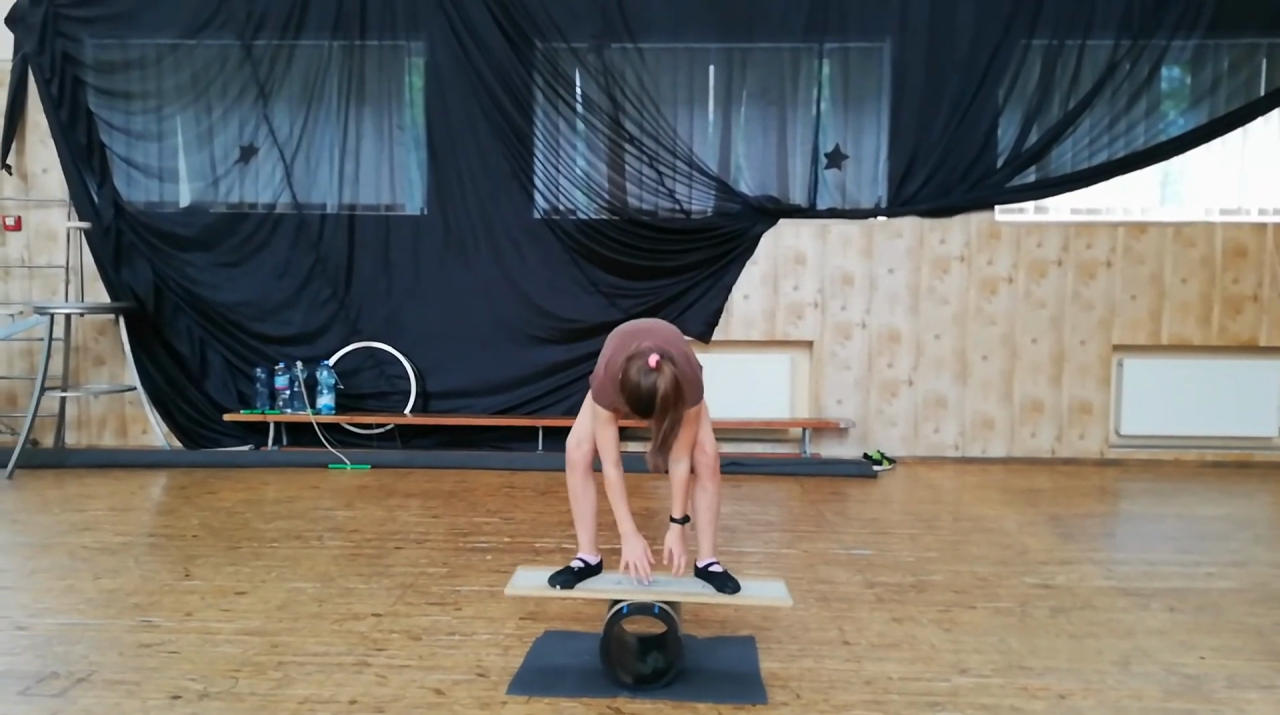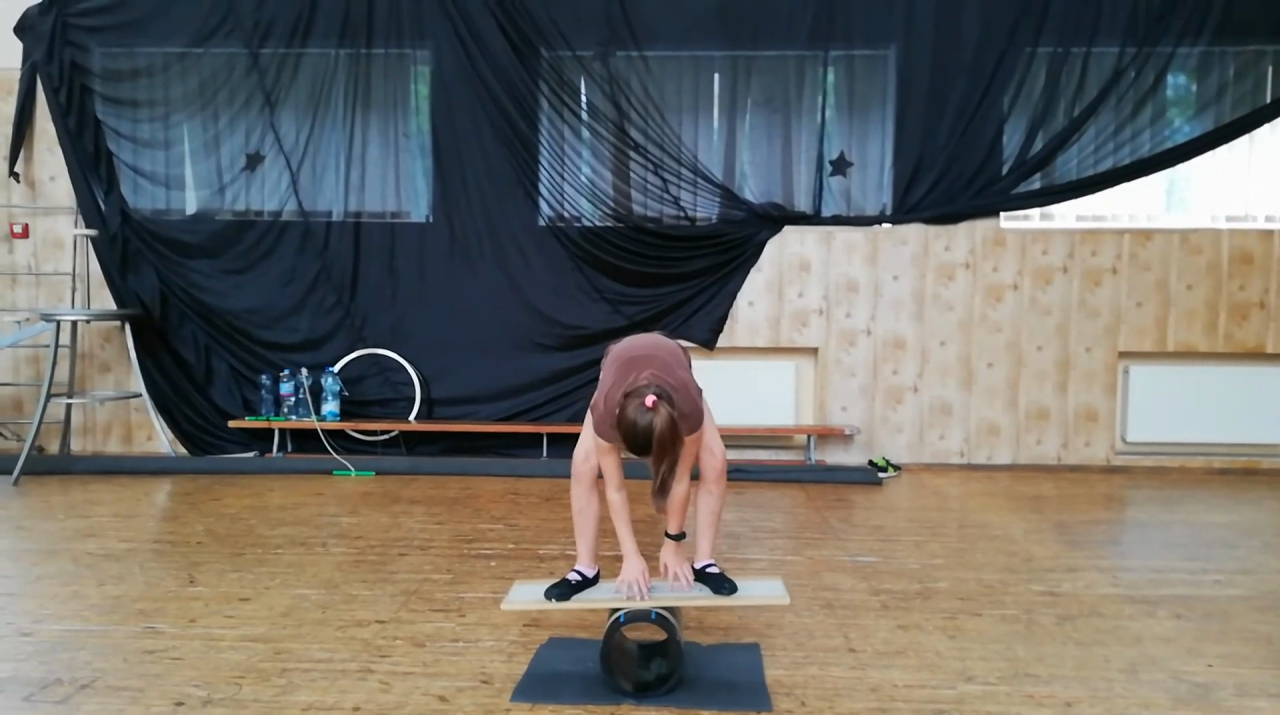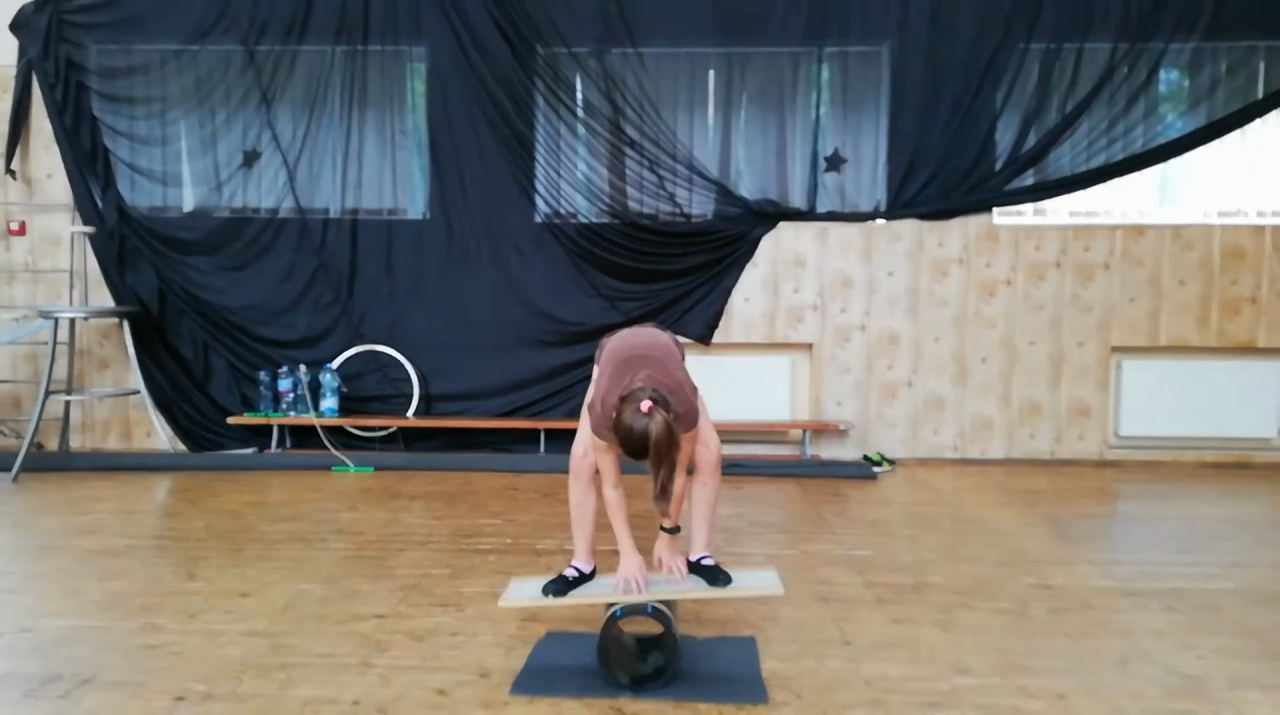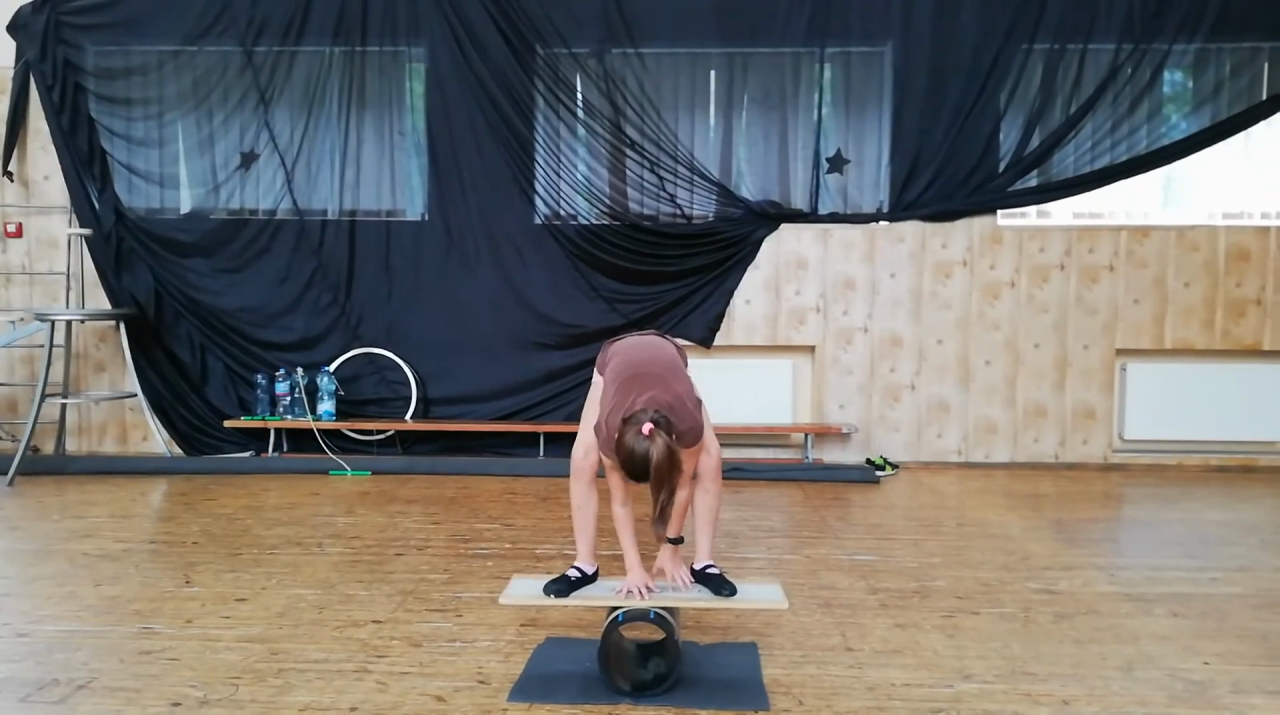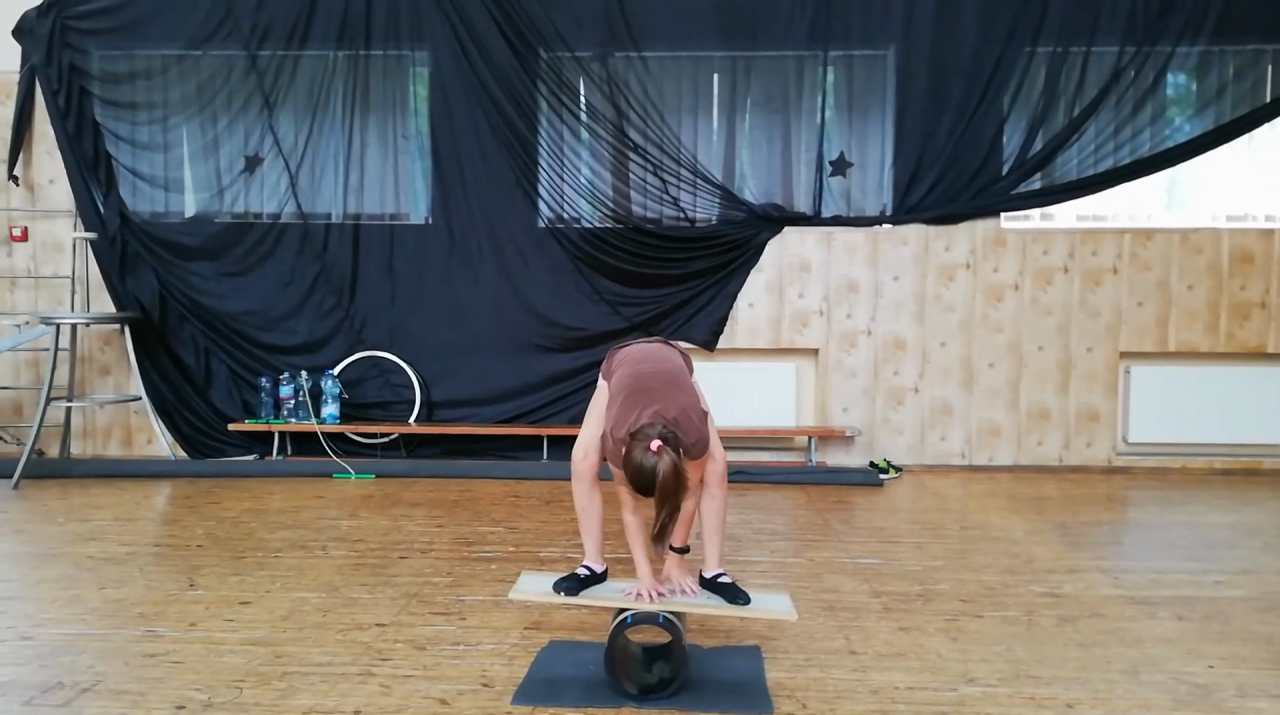
dt=0.5s
person 1, frame 1
left shoulder: (688, 380)
right shoulder: (606, 380)
left elbow: (681, 459)
right elbow: (611, 465)
left wrist: (677, 525)
right wrist: (629, 535)
left hip: (673, 376)
right hip: (623, 369)
left knee: (706, 453)
right knee: (578, 448)
left ankle: (707, 561)
right ankle: (588, 557)
person 1, frame 2
left shoulder: (688, 408)
right shoulder: (607, 410)
left elbow: (681, 479)
right elbow: (614, 488)
left wrist: (673, 543)
right wrist: (631, 556)
left knee: (715, 460)
right knee: (584, 463)
left ankle: (704, 563)
right ankle: (585, 569)
person 1, frame 3
left shoulder: (684, 406)
right shoulder: (603, 409)
left elbow: (677, 473)
right elbow: (611, 485)
left wrist: (668, 537)
right wrist: (627, 553)
left knee: (709, 454)
right knee: (582, 459)
left ankle: (699, 555)
right ankle: (582, 564)
person 1, frame 4
left shoulder: (688, 423)
right shoulder: (610, 428)
left elbow: (683, 486)
right elbow: (620, 502)
left wrist: (671, 548)
right wrist: (634, 568)
right hip: (614, 358)
left knee: (709, 460)
right knee: (583, 460)
left ankle: (703, 564)
right ankle: (585, 566)
person 1, frame 5
left shoulder: (694, 434)
right shoulder: (617, 438)
left elbow: (689, 496)
right elbow: (630, 511)
left wrist: (676, 558)
right wrist: (645, 574)
right hip: (619, 364)
left knee: (715, 466)
right knee: (583, 462)
left ankle: (712, 572)
right ankle: (594, 566)
